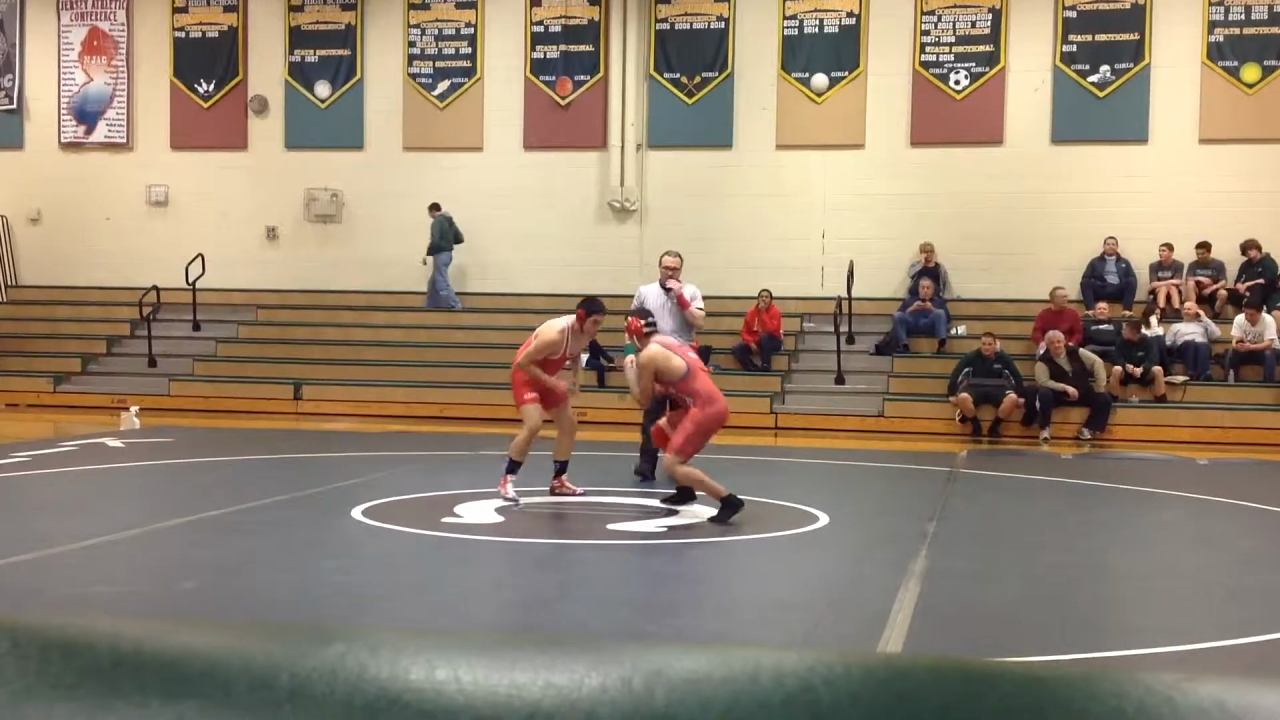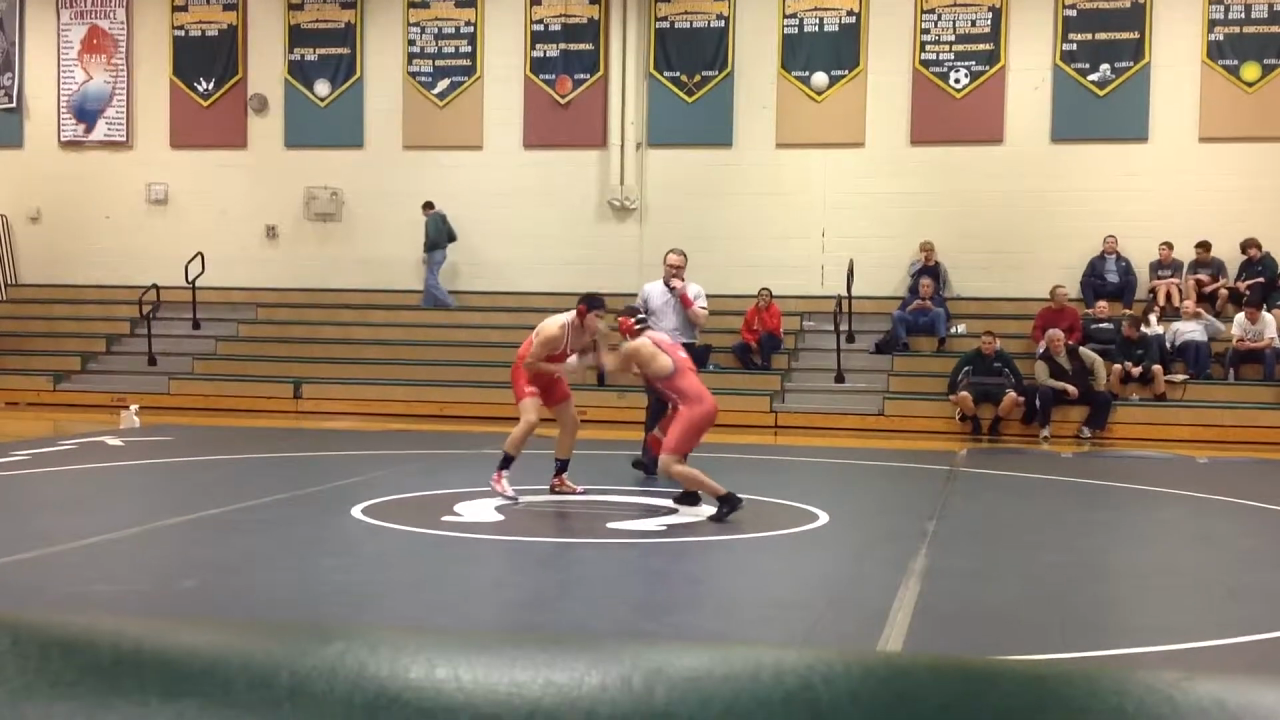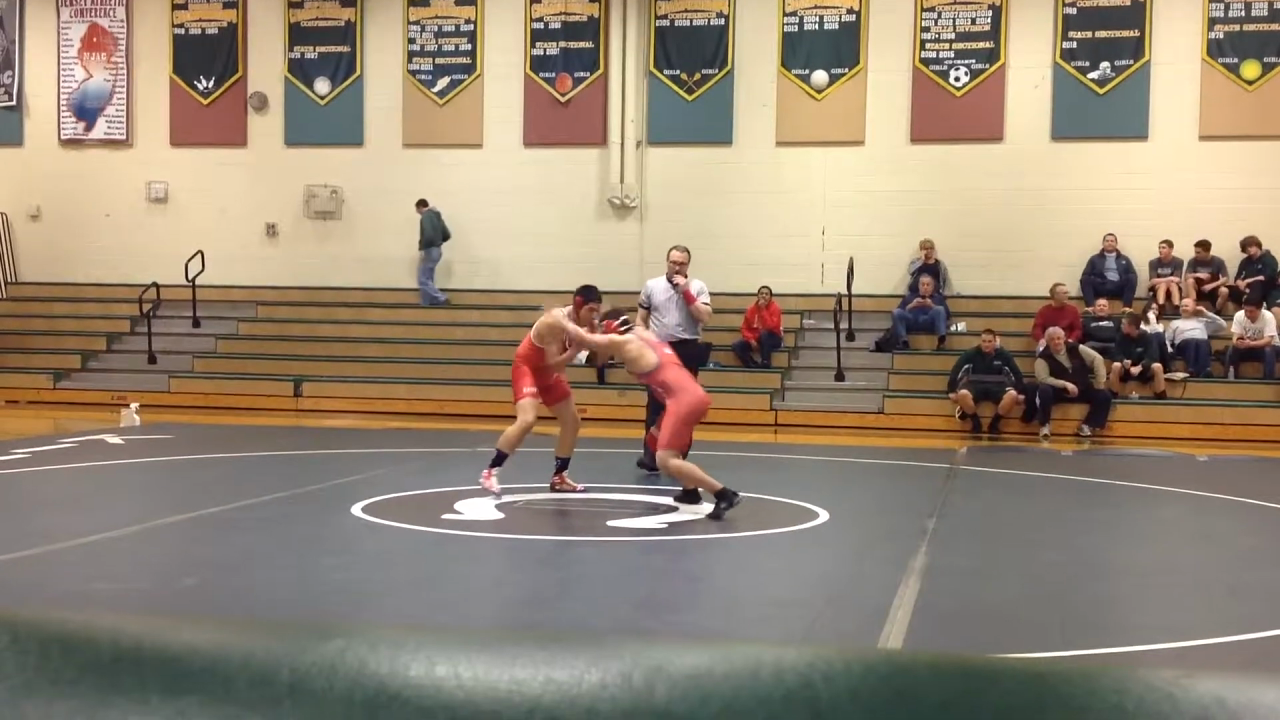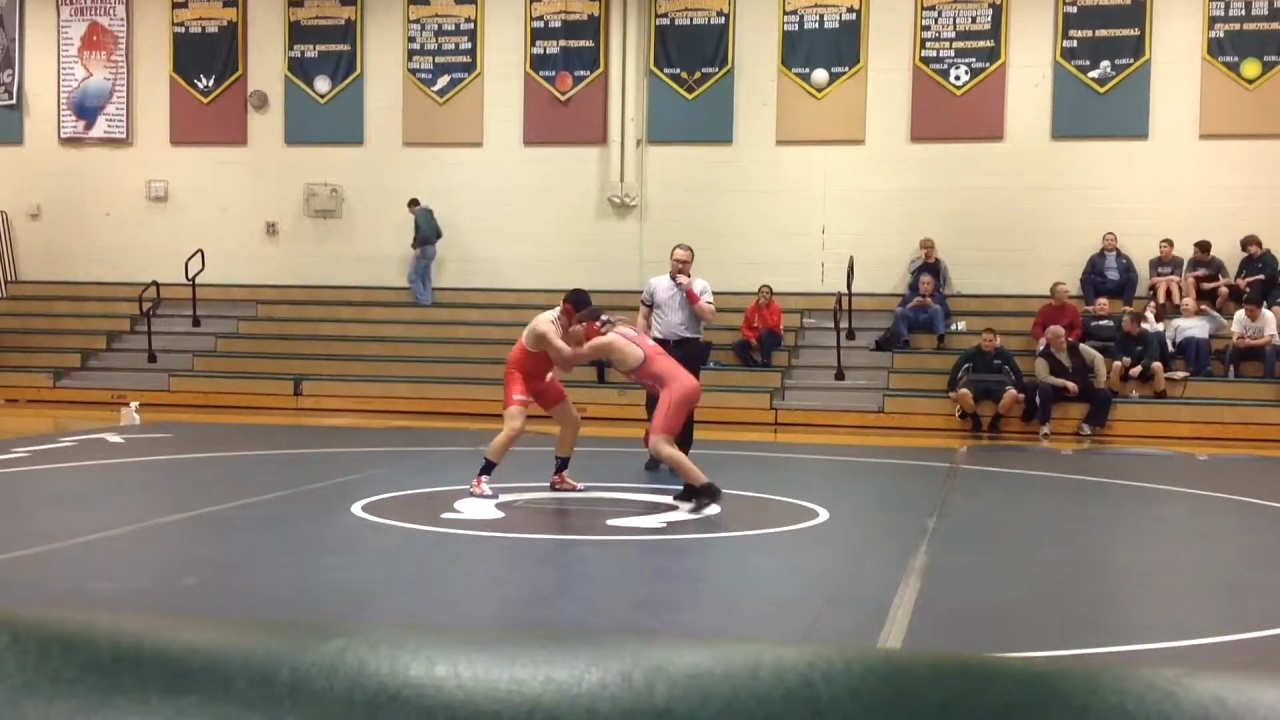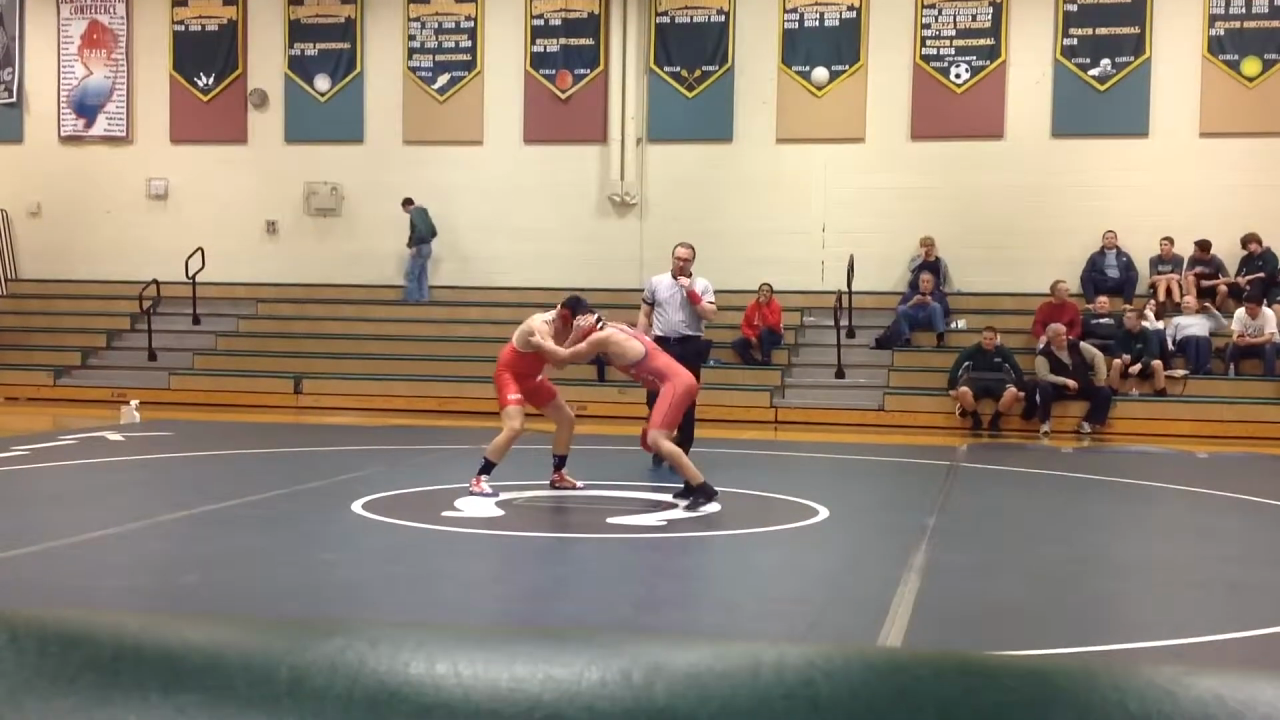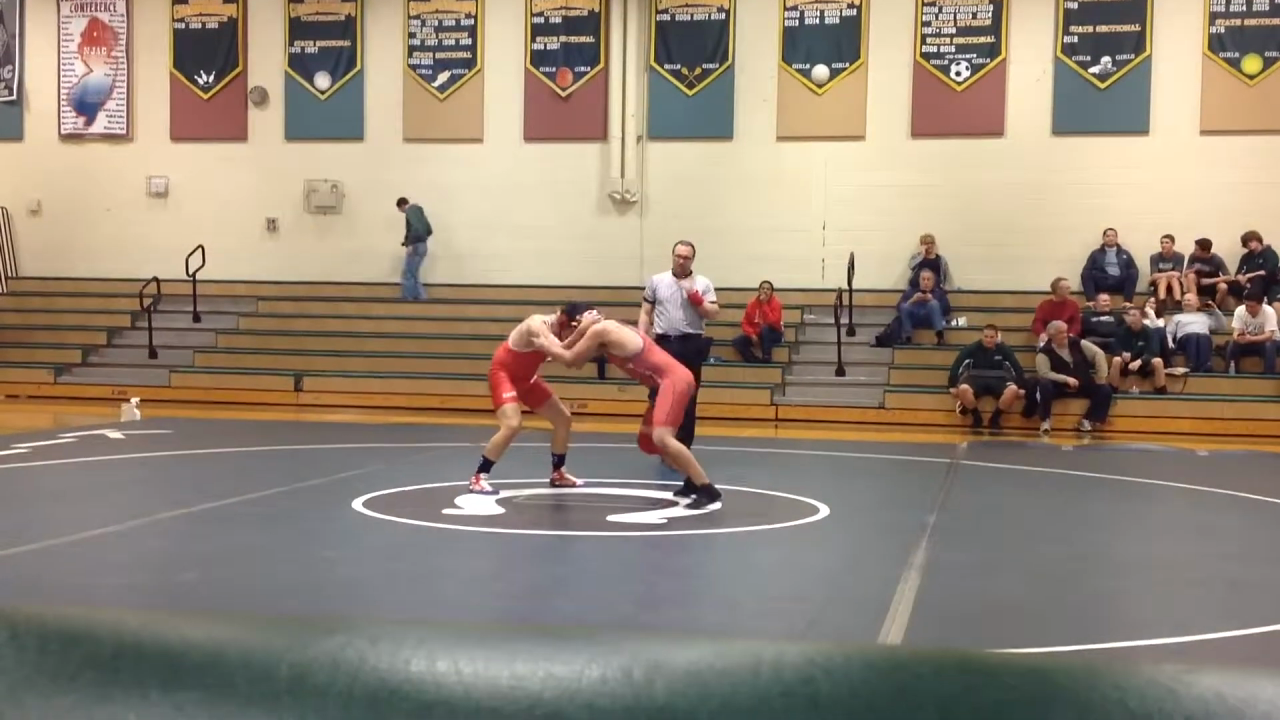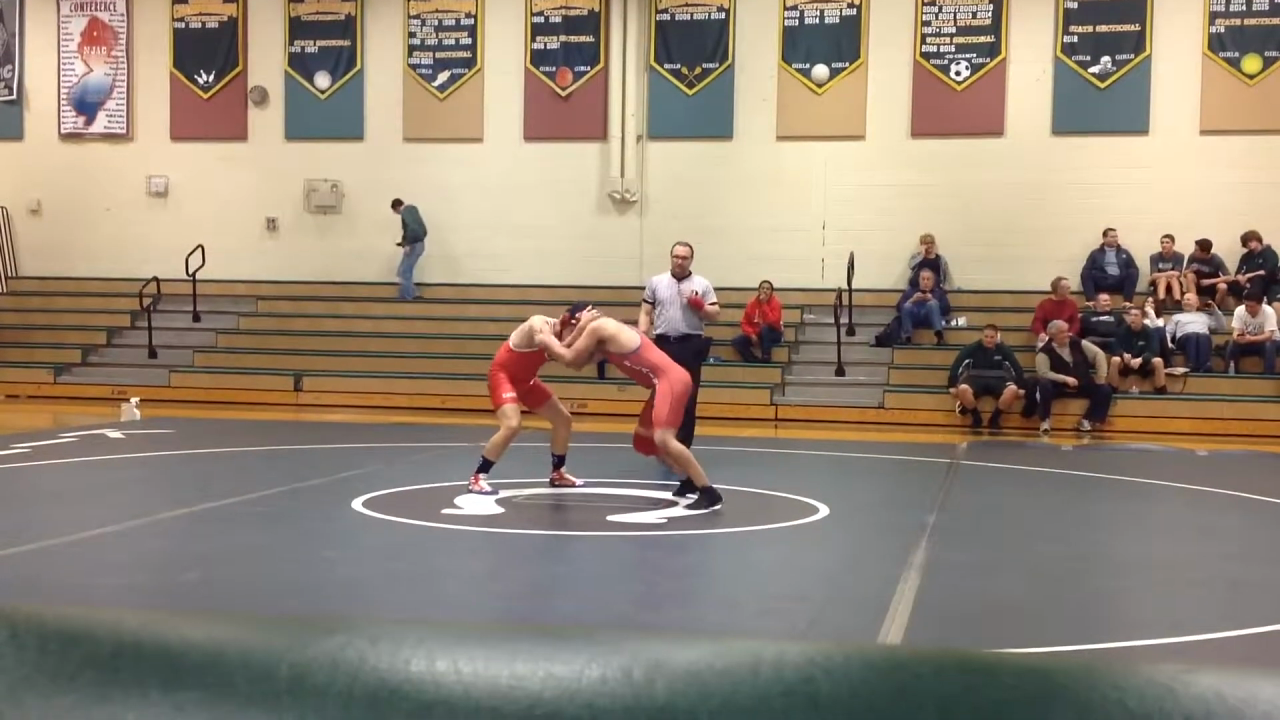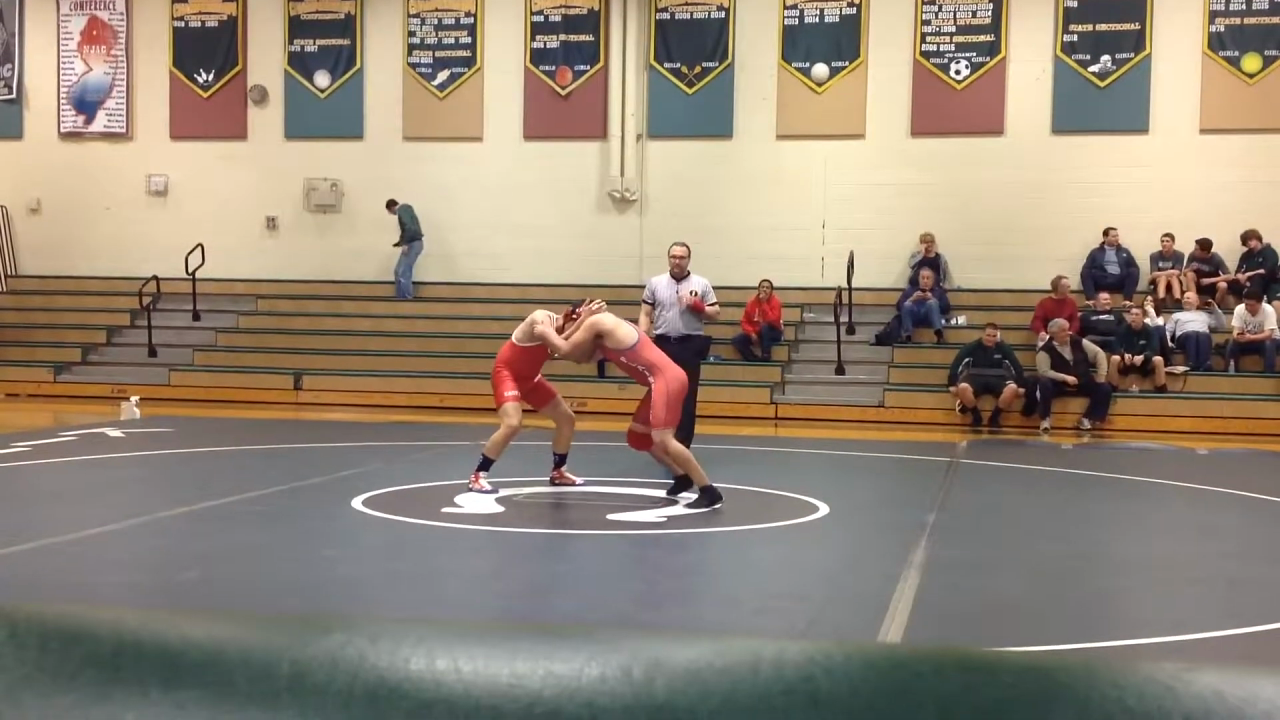
dt=0.1s
person 1, frame 1
left shoulder: (691, 292)
right shoulder: (644, 292)
left elbow: (699, 323)
left wrist: (680, 297)
right knee: (652, 410)
right ankle: (647, 463)
person 1, frame 2
left shoulder: (694, 291)
right shoulder: (648, 289)
left elbow: (701, 322)
left wrist: (683, 296)
left hip: (686, 354)
right knee: (655, 406)
right ankle: (648, 457)
person 1, frame 3
left shoulder: (697, 287)
right shoulder: (651, 286)
left elbow: (705, 318)
right elbow: (641, 320)
left wrist: (686, 292)
left hip: (687, 350)
right knee: (655, 402)
right ankle: (651, 454)
person 1, frame 4
left shoulder: (701, 286)
right shoulder: (654, 284)
left elbow: (709, 316)
right elbow: (643, 317)
left wrist: (690, 291)
left hip: (689, 349)
right hip: (660, 348)
right knee: (655, 400)
left ankle: (681, 455)
person 1, frame 5
left shoulder: (702, 285)
right shoulder: (655, 282)
left elbow: (711, 314)
right elbow: (644, 315)
left wrist: (692, 292)
left hip: (690, 347)
right hip: (662, 345)
right knee: (656, 397)
left ankle: (682, 451)
person 1, frame 6
left shoulder: (703, 283)
right shoulder: (656, 281)
left elbow: (713, 314)
right elbow: (645, 314)
left wrist: (694, 295)
left hip: (690, 345)
right hip: (662, 343)
left knee: (687, 399)
right knee: (659, 395)
left ankle: (683, 448)
person 1, frame 7
left shoulder: (702, 285)
right shoulder: (656, 282)
left elbow: (715, 315)
right elbow: (646, 314)
left wrist: (696, 301)
left hip: (691, 346)
right hip: (663, 345)
left knee: (686, 399)
left ankle: (683, 449)
person 1, frame 8
left shoulder: (699, 284)
right shoulder: (657, 280)
left elbow: (715, 314)
right elbow: (645, 314)
left wrist: (696, 305)
left hip: (691, 345)
right hip: (662, 344)
left knee: (687, 397)
left ankle: (682, 445)
person 2, frame 1
left shoulder: (648, 355)
right shoulder: (667, 342)
left elbow: (642, 400)
left wrist: (630, 371)
left hip: (706, 408)
right hip: (711, 404)
left knee: (671, 465)
right knee: (659, 432)
left ankle: (730, 501)
right ankle: (685, 490)
person 2, frame 2
left shoulder: (635, 347)
right shoulder: (659, 338)
left elbow: (611, 367)
left hip: (694, 407)
right hip: (701, 403)
left knee: (668, 465)
right knee: (655, 441)
left ankle: (727, 499)
right ankle: (690, 493)
person 2, frame 3
left shoulder: (621, 342)
right shoulder: (643, 334)
left elbow: (582, 339)
left wrist: (563, 323)
left hip: (685, 400)
right hip: (694, 396)
left knee: (665, 460)
right knee: (654, 441)
left ankle: (724, 495)
right ankle: (691, 491)
person 2, frame 4
left shoulder: (606, 343)
right shoulder: (622, 330)
left elbow: (571, 358)
left hip: (677, 387)
right hip: (685, 384)
left knee: (658, 446)
right knee: (654, 439)
left ankle: (707, 489)
right ankle: (692, 487)
person 2, frame 5
left shoulder: (605, 338)
right shoulder: (612, 330)
left elbow: (564, 357)
left wrist: (539, 342)
left hip: (677, 383)
right hip: (676, 381)
left knee: (656, 439)
right knee: (651, 439)
left ankle: (703, 489)
right ankle: (692, 484)
person 2, frame 6
left shoulder: (599, 330)
right shoulder: (608, 330)
left elbow: (570, 360)
right elbow: (578, 362)
left hip: (675, 381)
right hip: (668, 382)
left knee: (661, 438)
right knee: (646, 440)
left ankle: (708, 490)
right ankle: (692, 481)
person 2, frame 7
left shoulder: (598, 327)
right shoulder: (605, 331)
left elbow: (570, 359)
right elbow: (578, 362)
left wrist: (547, 341)
left hip: (671, 380)
right hip: (666, 381)
left knee: (663, 440)
right knee: (643, 441)
left ankle: (709, 493)
right ankle: (689, 480)
person 2, frame 8
left shoulder: (597, 322)
right shoulder: (603, 328)
left elbow: (566, 350)
right elbow: (580, 356)
left wrist: (545, 332)
left hip: (667, 379)
right hip: (663, 380)
left knee: (663, 439)
right knee: (637, 436)
left ankle: (709, 492)
right ankle: (682, 476)
person 3, frame 1
left shoulder: (585, 333)
right shoulder: (554, 334)
right elbow: (522, 363)
left wrist: (576, 378)
right wrist: (552, 382)
left hip: (548, 376)
right hip: (526, 374)
left knee: (568, 425)
right knee: (533, 426)
left ankle: (558, 480)
right ankle: (507, 480)
person 3, frame 2
left shoulder: (588, 329)
right shoulder: (556, 329)
left elbow: (585, 353)
right elbow: (531, 362)
left wrist: (591, 359)
right wrist: (564, 368)
left hip: (551, 374)
right hip: (528, 370)
left knee: (571, 423)
right knee: (530, 421)
left ankle: (559, 479)
right ankle: (500, 475)
person 3, frame 3
left shoulder: (582, 320)
right shoulder: (555, 321)
right elbow: (553, 362)
right wrist: (578, 347)
left hip: (549, 374)
right hip: (527, 368)
left knee: (572, 422)
right knee: (527, 420)
left ankle: (559, 477)
right ankle: (490, 472)
person 3, frame 4
left shoulder: (569, 322)
right shoulder: (545, 326)
right elbow: (566, 358)
left hip: (541, 376)
right hip: (519, 374)
left knee: (573, 421)
right knee: (514, 428)
left ankle: (559, 476)
right ankle: (480, 480)
person 3, frame 5
left shoulder: (560, 325)
right shoulder: (539, 325)
right wrist: (578, 333)
left hip: (532, 377)
right hip: (509, 375)
left knee: (567, 420)
right knee: (514, 427)
left ankle: (558, 475)
right ankle: (479, 479)
person 3, frame 6
left shoulder: (557, 328)
right shoulder: (538, 326)
right wrist: (583, 330)
left hip: (526, 377)
right hip: (503, 374)
left knee: (563, 418)
right knee: (512, 426)
left ankle: (558, 473)
right ankle: (479, 477)
person 3, frame 7
left shoulder: (564, 334)
right shoulder: (539, 325)
right wrist: (582, 327)
left hip: (526, 379)
right hip: (503, 375)
left knee: (563, 419)
right knee: (512, 426)
left ankle: (558, 473)
right ankle: (478, 477)
person 3, frame 8
left shoulder: (566, 330)
right shoulder: (541, 318)
right wrist: (582, 320)
left hip: (530, 377)
right hip: (506, 373)
left knee: (567, 418)
right knee: (512, 424)
left ankle: (558, 472)
right ankle: (478, 476)
